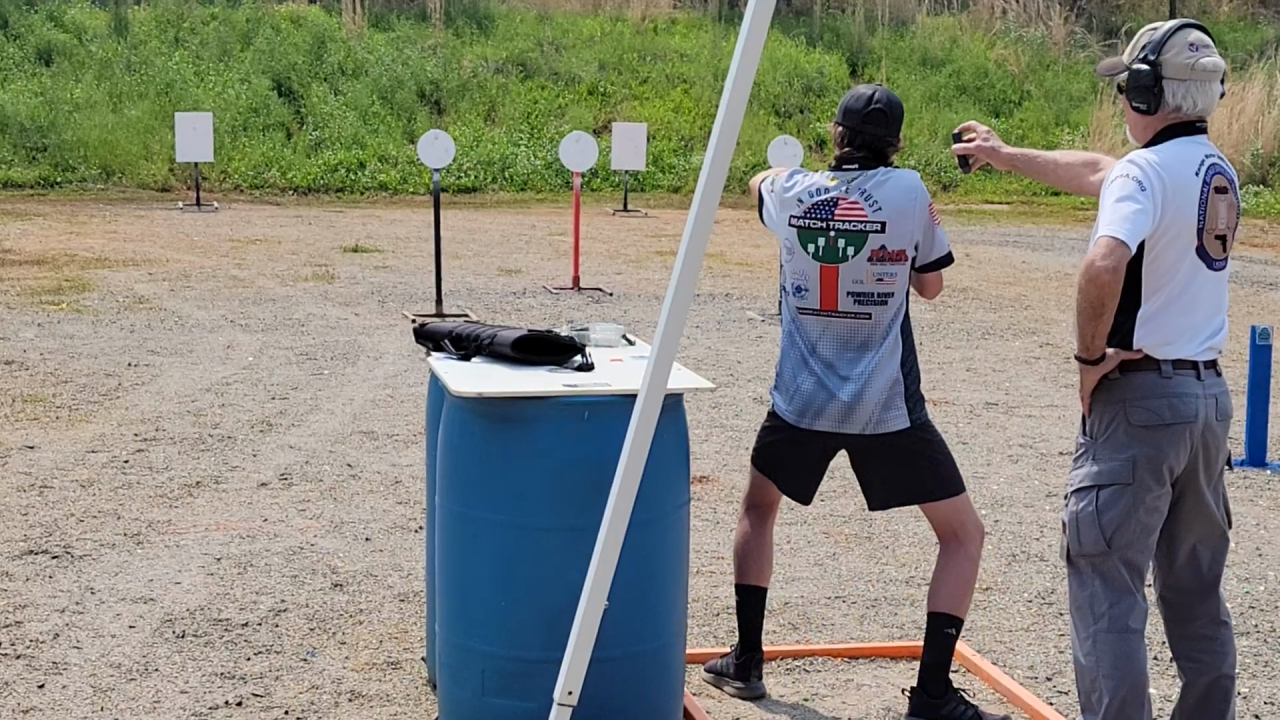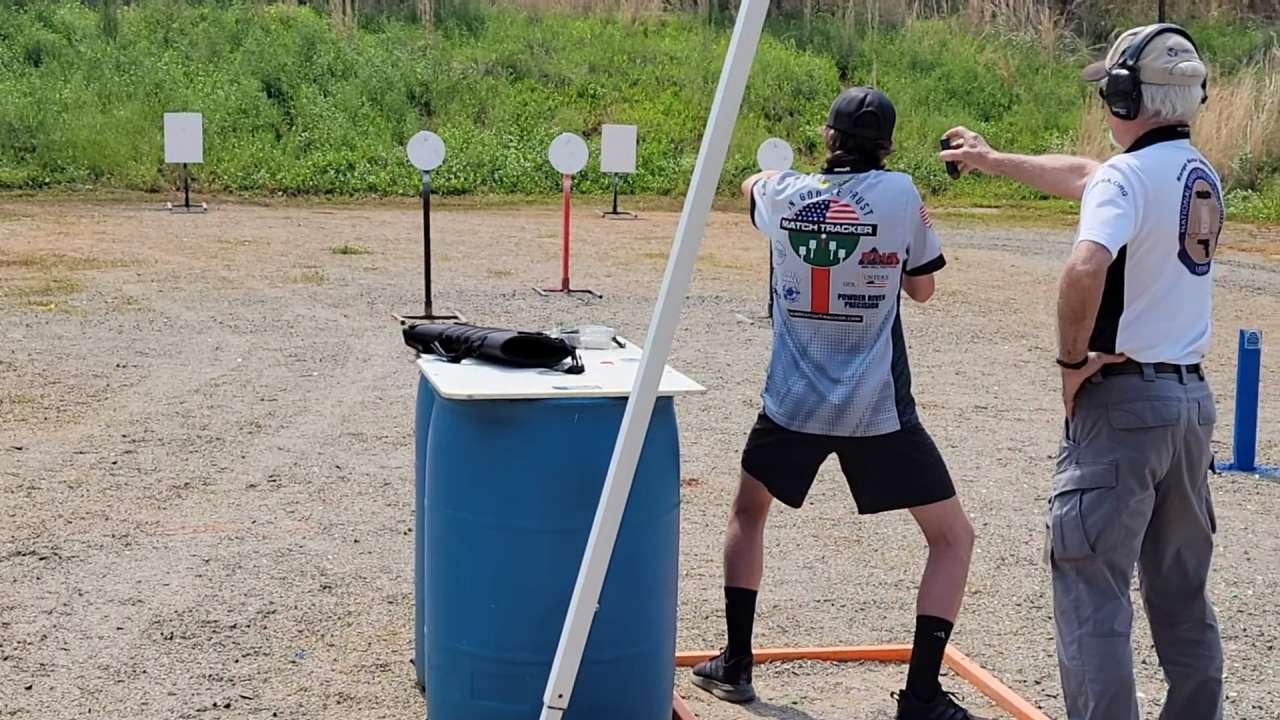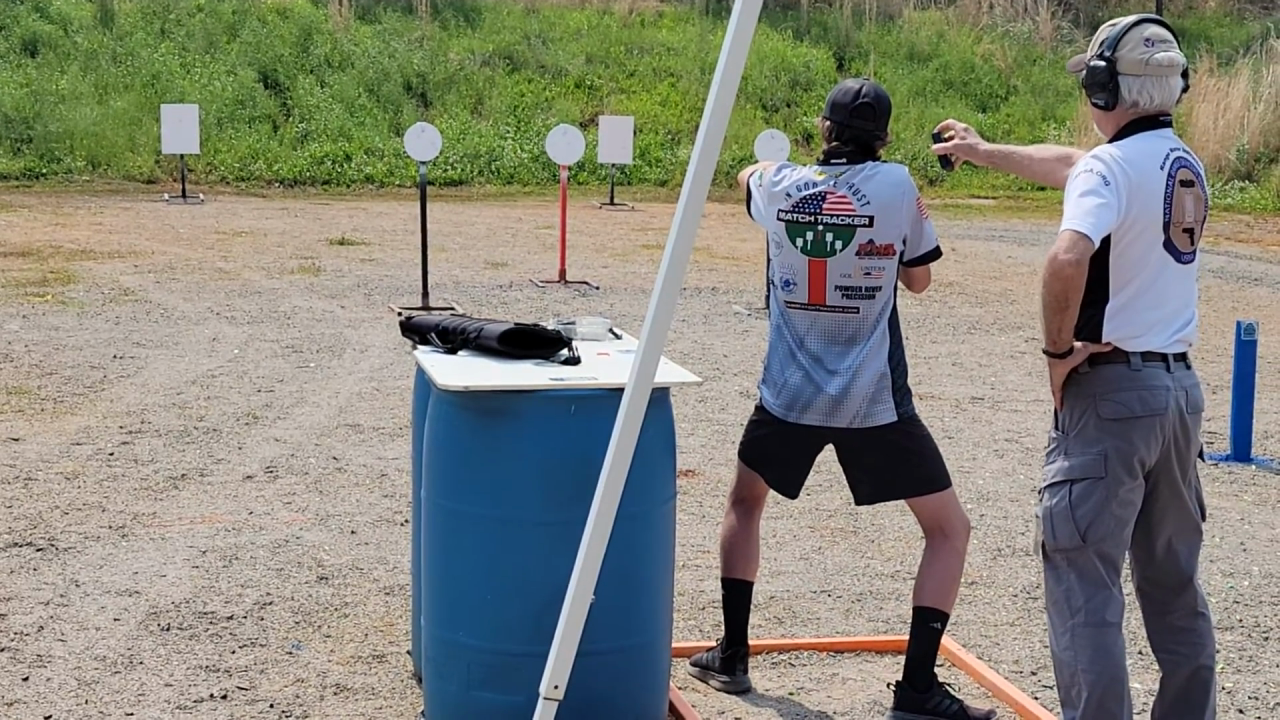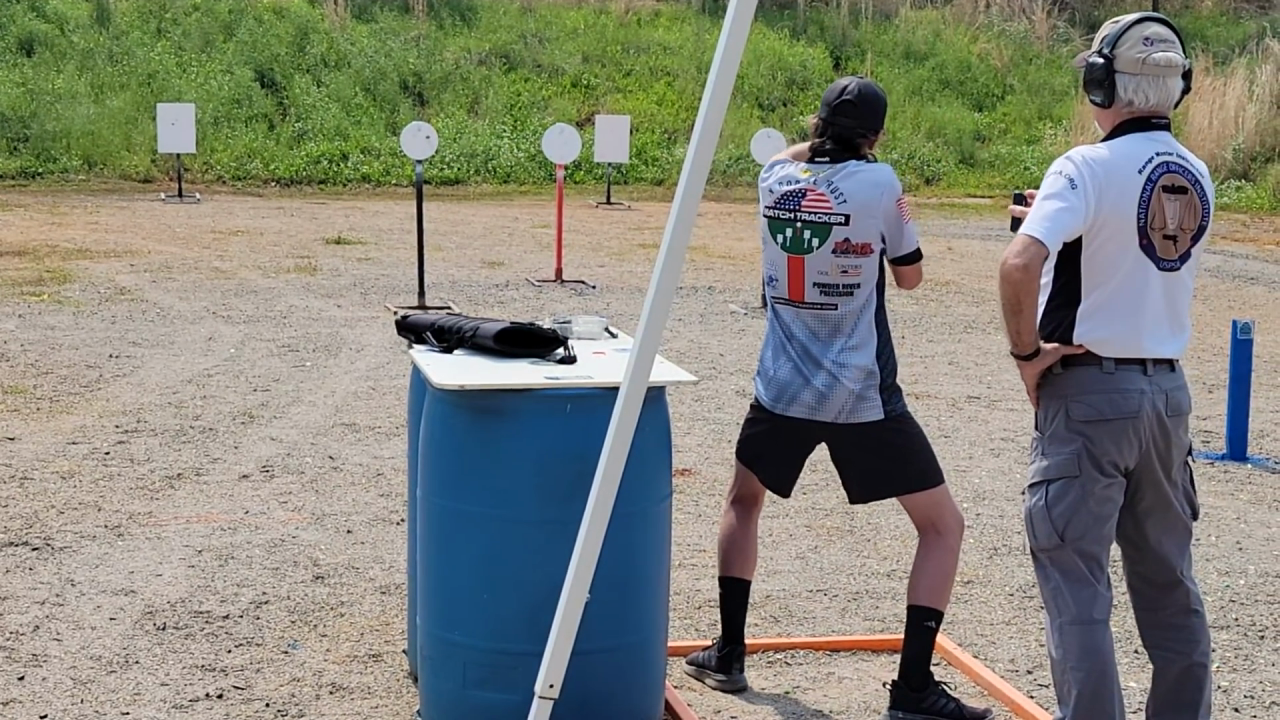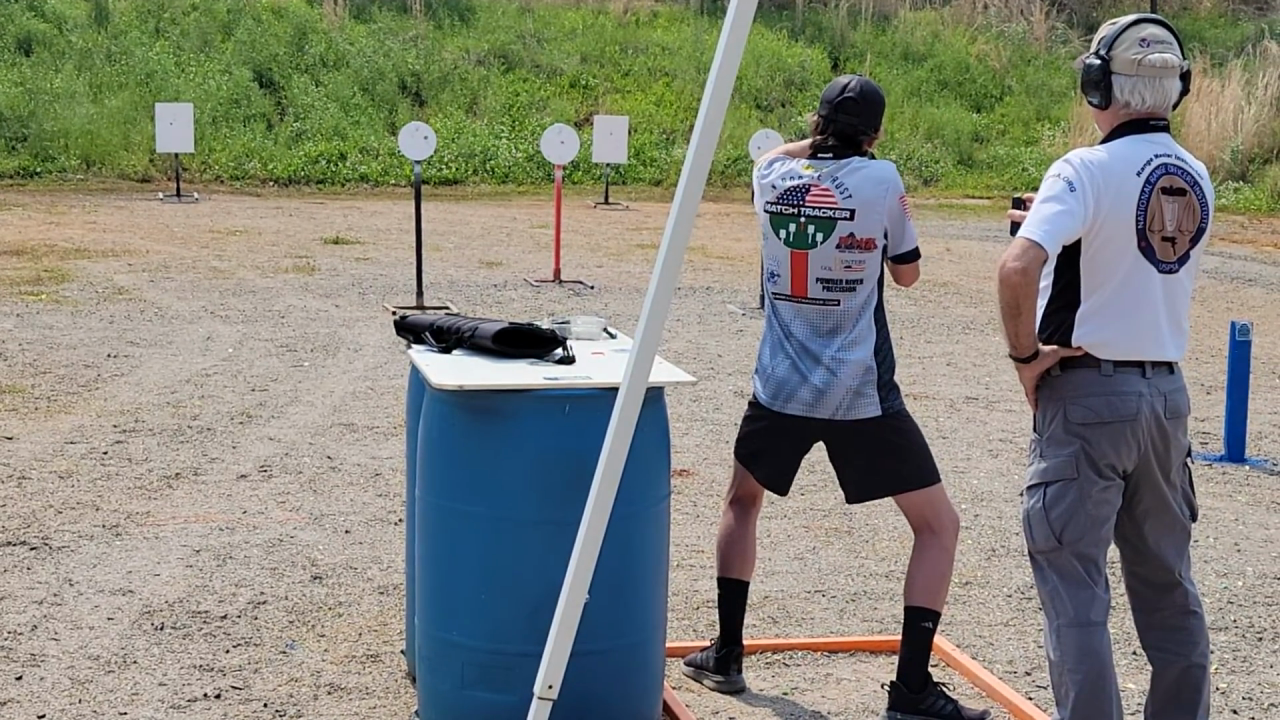
dt=1s
person 1, frame 1
left shoulder: (1145, 169)
right shoulder: (1218, 169)
left elbow: (1103, 266)
right elbow: (1094, 171)
left wrist: (1090, 355)
right wrist: (1005, 154)
left hip: (1140, 398)
right hip: (1208, 394)
left knee: (1107, 586)
right knee: (1196, 586)
person 1, frame 2
left shoulder: (1126, 175)
right shoulder: (1202, 175)
left elbow: (1084, 269)
right elbow: (1080, 174)
left wrist: (1071, 360)
right wrist: (994, 160)
left hip: (1123, 402)
right hip: (1191, 399)
left knee: (1091, 590)
right knee: (1181, 591)
person 1, frame 3
left shoulder: (1110, 164)
right shoulder: (1185, 164)
left elbow: (1067, 259)
left wrist: (1058, 350)
right wrist: (983, 151)
left hip: (1110, 389)
right hip: (1178, 385)
left knee: (1084, 582)
right knee: (1172, 577)
person 1, frame 4
left shoulder: (1088, 166)
right shoulder: (1197, 175)
left elbow: (1019, 264)
left wrist: (1026, 351)
left hip: (1089, 392)
right hip: (1166, 389)
left knee: (1077, 585)
right knee: (1168, 577)
person 1, frame 5
left shoulder: (1087, 169)
right shoulder: (1196, 177)
left elbow: (1017, 267)
left wrist: (1025, 354)
left hip: (1087, 395)
right hip: (1166, 391)
left knee: (1074, 585)
right knee: (1166, 579)
person 2, frame 1
left shoulder: (791, 191)
right shoulder: (909, 191)
left elbow: (758, 179)
right elbow: (930, 284)
left hip: (802, 402)
right hip: (887, 408)
left knee: (757, 510)
right knee: (964, 534)
left ankle: (746, 660)
person 2, frame 2
left shoulder: (784, 194)
right shoulder: (900, 195)
left elbow: (750, 182)
right elbow: (922, 289)
left hip: (793, 404)
right hip: (877, 411)
left knee: (747, 512)
right knee: (954, 538)
left ankle: (735, 663)
person 2, frame 3
left shoulder: (780, 185)
right shoulder: (897, 186)
left elbow: (746, 174)
right elbow: (918, 279)
left hip: (789, 394)
right hip: (874, 402)
left knee: (744, 503)
right knee: (949, 528)
left ankle: (732, 655)
person 2, frame 4
left shoulder: (775, 180)
right shoulder: (879, 184)
right elbow: (910, 276)
left wrist: (818, 143)
left hip: (782, 390)
right hip: (863, 398)
left knee: (742, 502)
right knee: (943, 525)
left ankle: (728, 653)
person 2, frame 5
left shoulder: (773, 178)
right shoulder: (881, 180)
right elbow: (907, 273)
left wrist: (818, 143)
left hip: (781, 388)
right hip: (861, 395)
left knee: (741, 502)
right knee: (938, 525)
left ankle: (726, 654)
